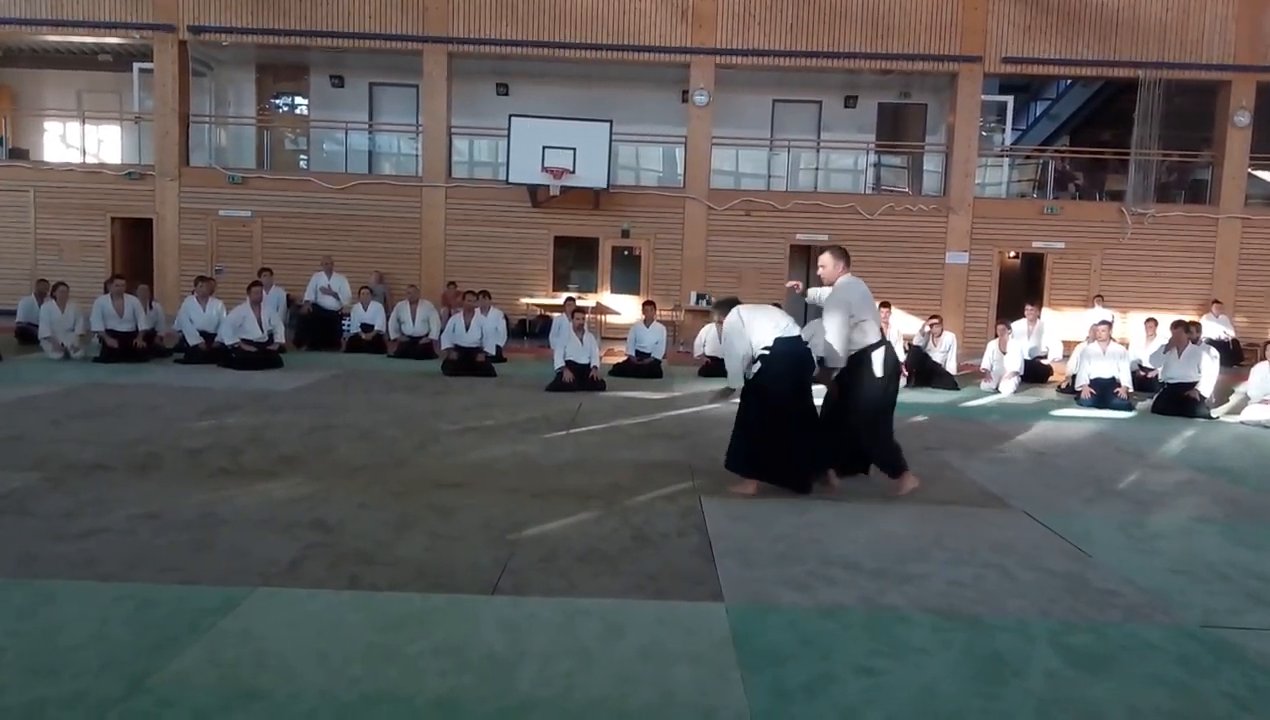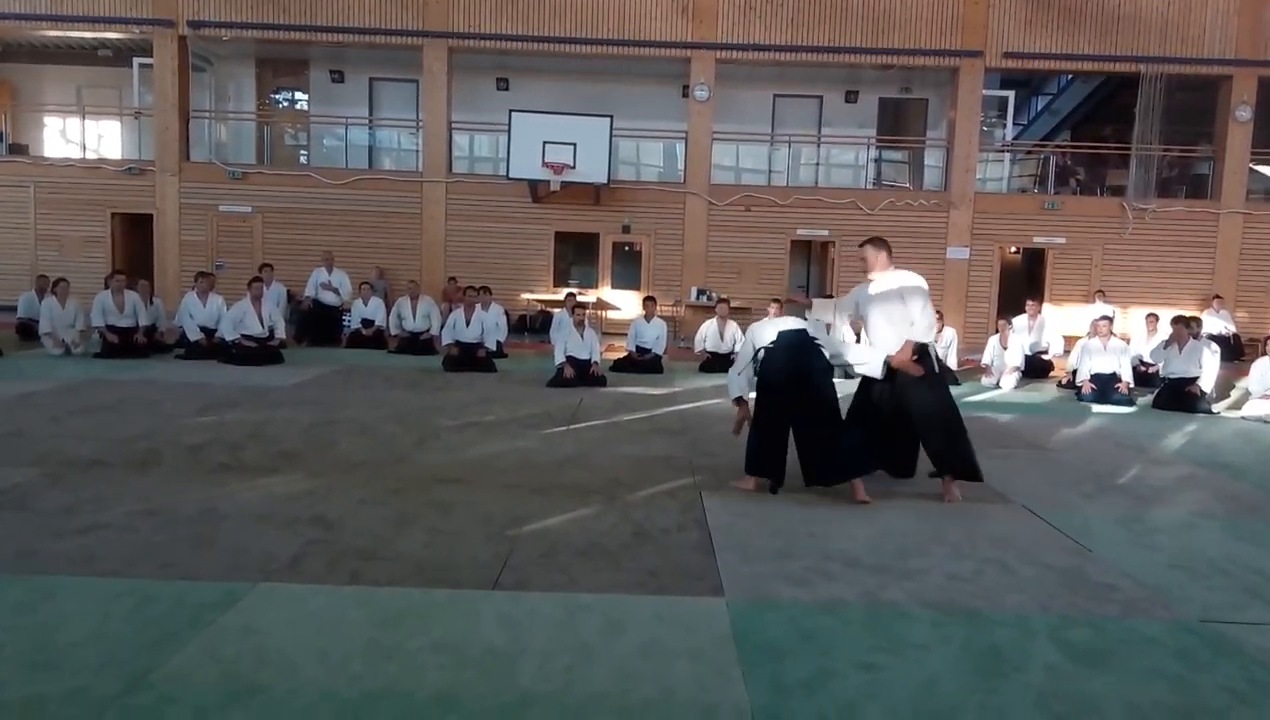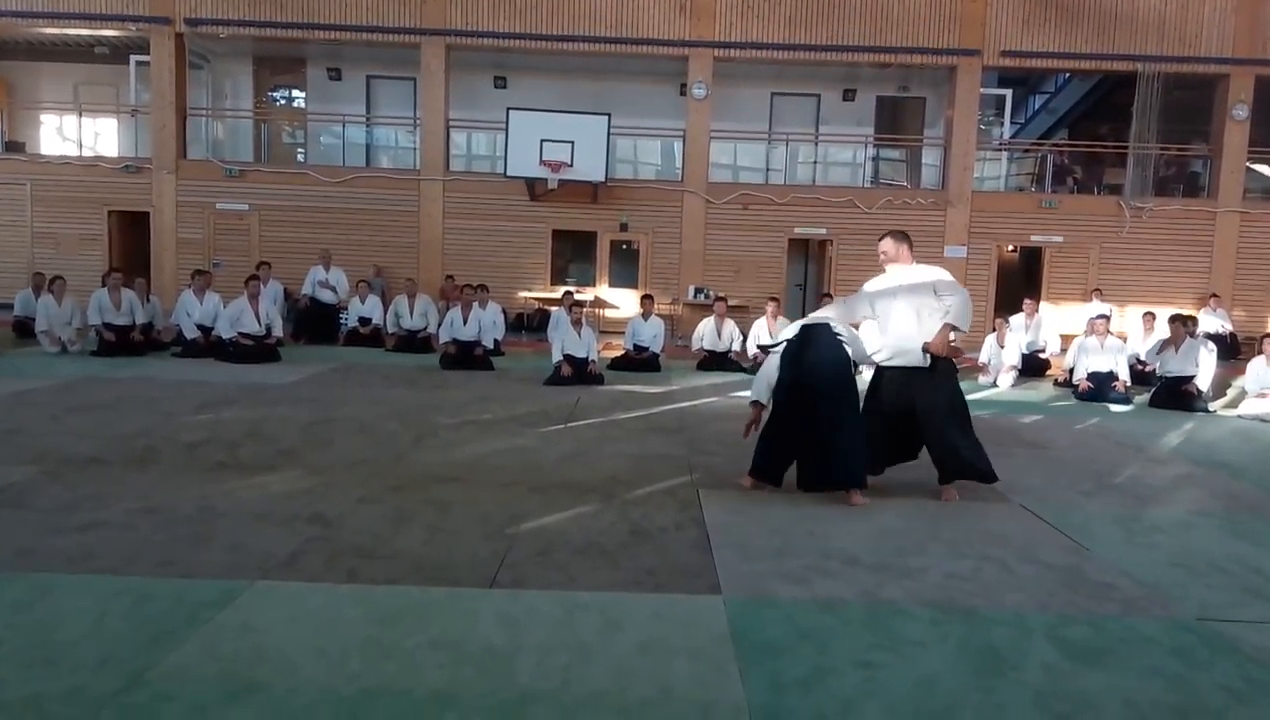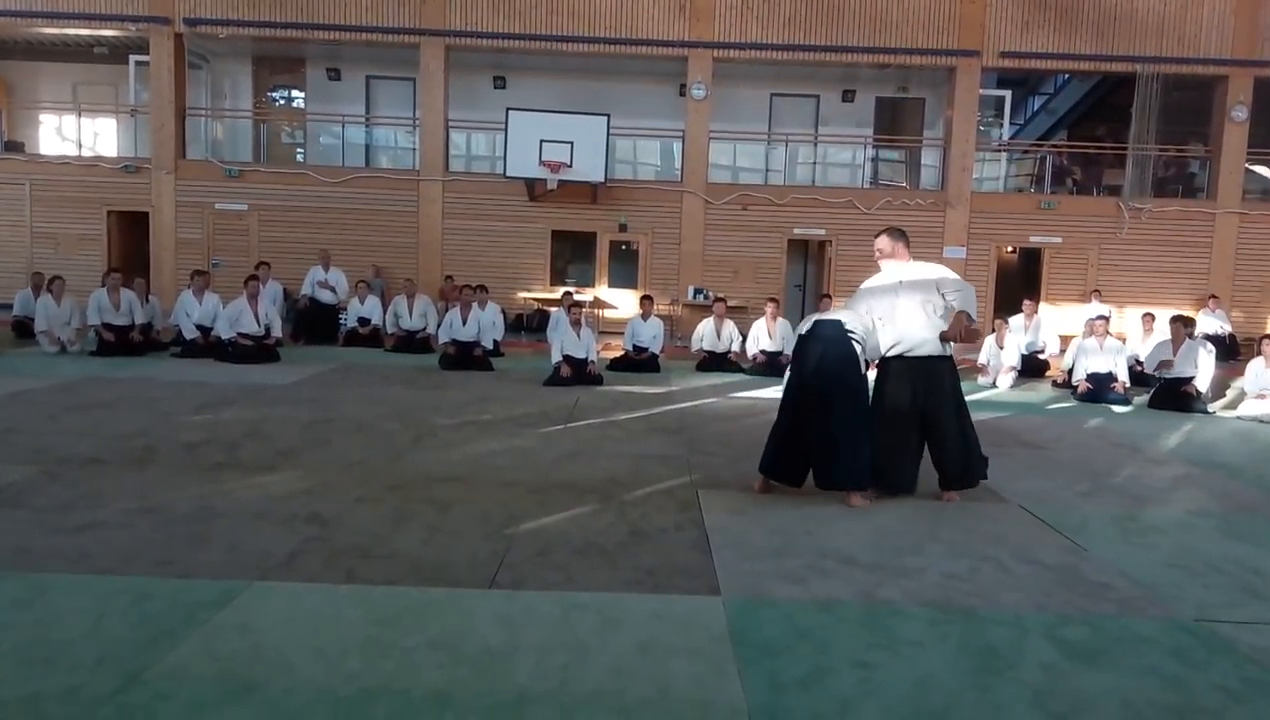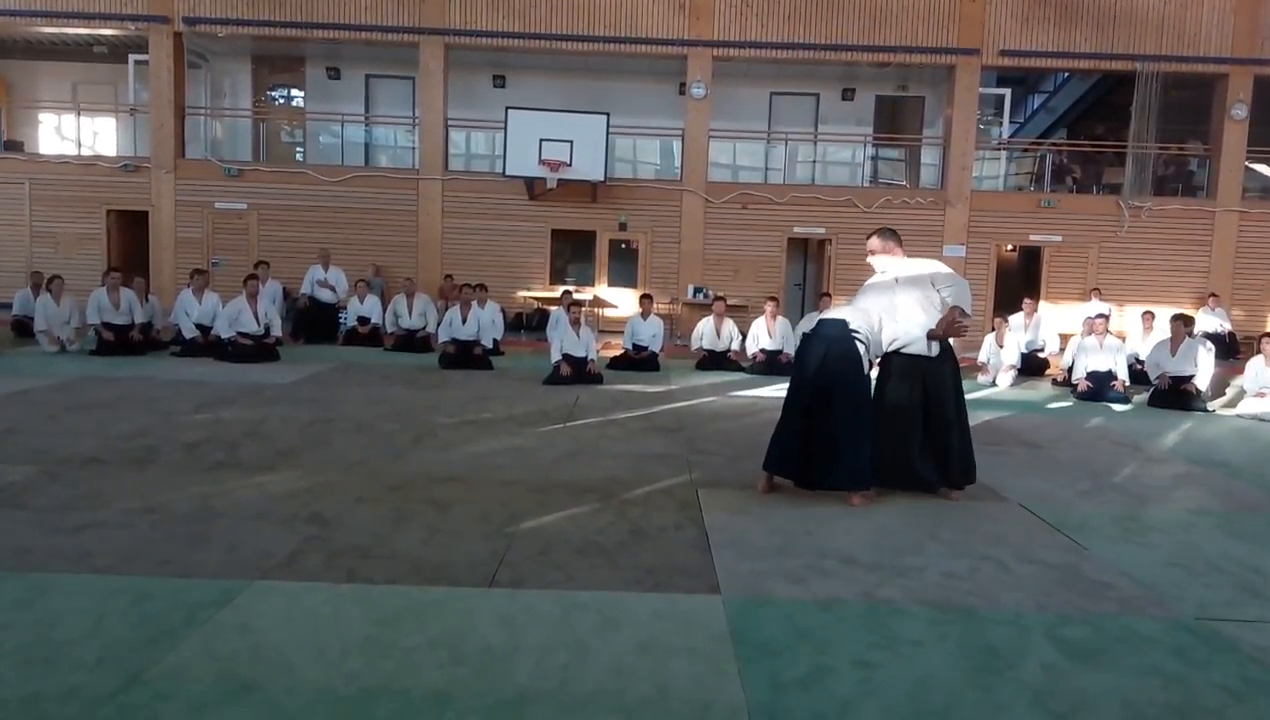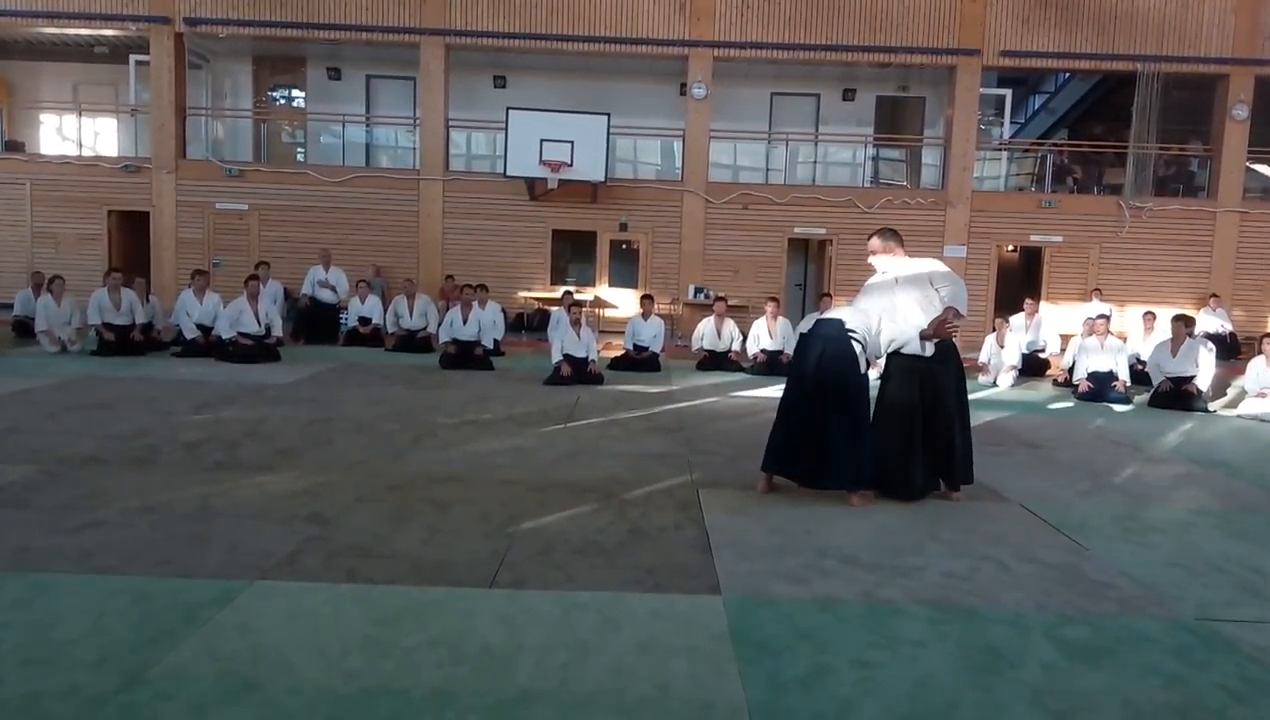
dt=0.2s
person 1, frame 1
left shoulder: (841, 293)
right shoulder: (853, 286)
left elbow: (836, 338)
left wrist: (828, 372)
right wrist: (805, 291)
left hip: (871, 363)
right hip: (873, 359)
left knee: (868, 424)
right knee: (840, 417)
left ankle: (902, 475)
right ankle: (836, 467)
person 1, frame 2
left shoulder: (908, 281)
right shoulder: (864, 291)
left elbow: (925, 318)
left wrist: (905, 351)
left hip: (916, 362)
left knee: (934, 423)
right knee: (863, 422)
left ankle: (949, 479)
right ankle: (855, 474)
person 1, frame 3
left shoulder: (934, 276)
right shoulder: (876, 287)
left elbow: (959, 302)
right elbow: (851, 310)
left wrist: (943, 332)
left hip: (934, 365)
right hip: (893, 368)
left knee: (942, 425)
right knee: (876, 424)
left ankle: (947, 480)
person 1, frame 4
left shoulder: (934, 273)
right shoulder: (873, 285)
left elbow: (964, 293)
left wrist: (959, 317)
left hip: (935, 361)
right hip: (896, 365)
left knee: (945, 423)
right knee: (891, 426)
left ankle: (951, 483)
right ankle: (888, 483)
person 1, frame 5
left shoulder: (929, 269)
right shoulder: (872, 287)
left elbow: (958, 288)
left wrist: (953, 313)
left hip: (937, 358)
right hip: (899, 362)
left knee: (945, 418)
right knee: (892, 423)
left ankle: (951, 481)
right ankle: (892, 479)
person 1, frame 6
left shoulder: (929, 268)
right shoulder: (873, 286)
left elbow: (955, 289)
left wrist: (947, 314)
left hip: (940, 356)
right hip: (902, 361)
left knee: (946, 420)
right knee: (894, 423)
left ankle: (951, 480)
right ankle: (895, 482)
person 2, frame 1
left shoulder: (733, 318)
right shoulder: (762, 312)
left elbow: (737, 356)
left wrist: (733, 386)
left hip: (776, 360)
right hip: (800, 355)
left knee: (754, 417)
right knee: (799, 416)
left ankle: (752, 480)
right ankle: (809, 474)
person 2, frame 2
left shoulder: (755, 331)
right shoulder: (805, 327)
left elbow: (741, 368)
right elbow: (839, 354)
left wrist: (741, 403)
left hip: (778, 358)
right hip: (813, 355)
left knee: (768, 418)
right knee: (827, 420)
left ankle: (755, 477)
right ankle: (855, 484)
person 2, frame 3
left shoulder: (791, 333)
right shoulder: (842, 329)
left elbow: (767, 372)
left wrist: (757, 406)
left hip: (798, 350)
right hip: (834, 353)
left knee: (782, 417)
right knee: (845, 423)
left ankle: (756, 476)
right ankle: (854, 489)
person 2, frame 4
left shoulder: (815, 321)
right shoulder: (866, 323)
left elbow: (794, 367)
left hip: (810, 346)
right hip: (844, 350)
left knee: (792, 416)
right knee: (851, 421)
left ankle: (766, 479)
right ankle: (854, 491)
person 2, frame 5
left shoulder: (829, 315)
right shoulder: (875, 320)
left hip: (814, 344)
right hip: (848, 348)
left knee: (796, 413)
right knee: (854, 420)
left ankle: (768, 478)
right ankle: (856, 490)
person 2, frame 6
left shoulder: (832, 317)
right shoulder: (875, 321)
left hip: (812, 344)
right hip: (844, 350)
left knee: (792, 413)
right knee: (852, 421)
left ankle: (767, 479)
right ankle: (855, 490)
